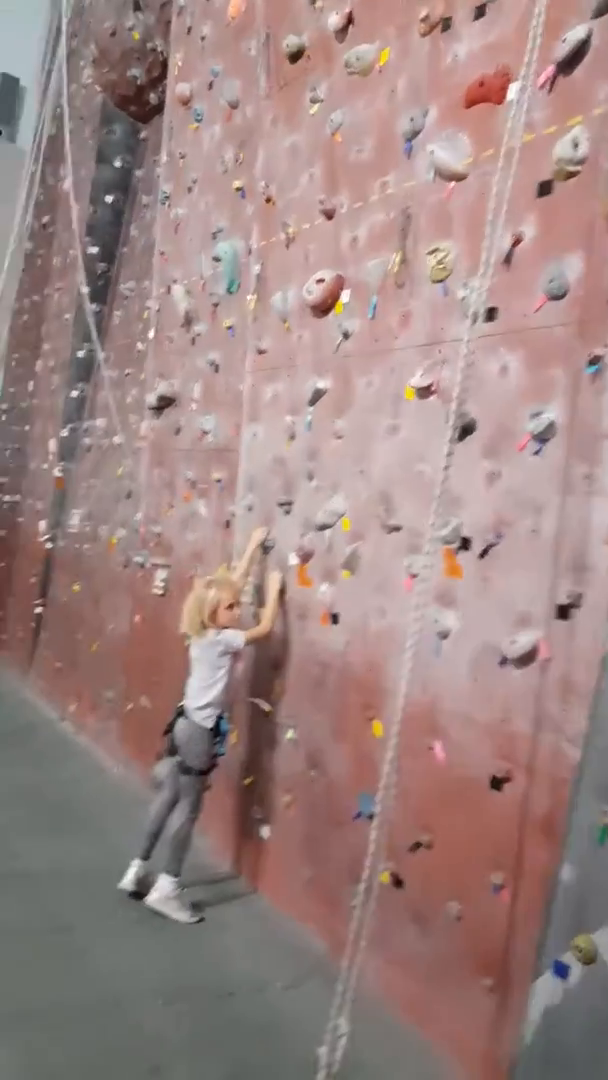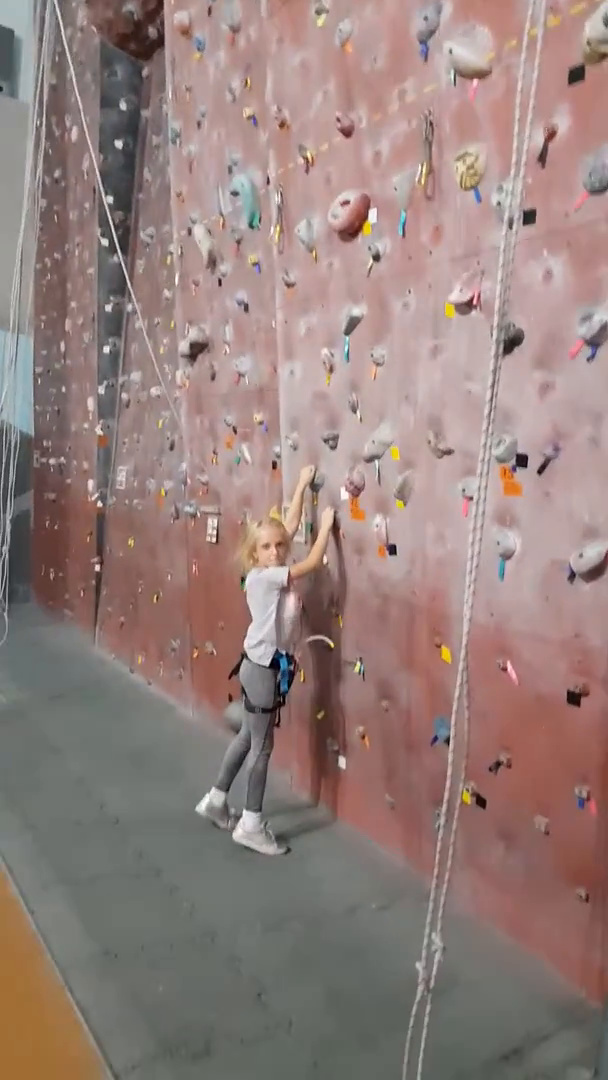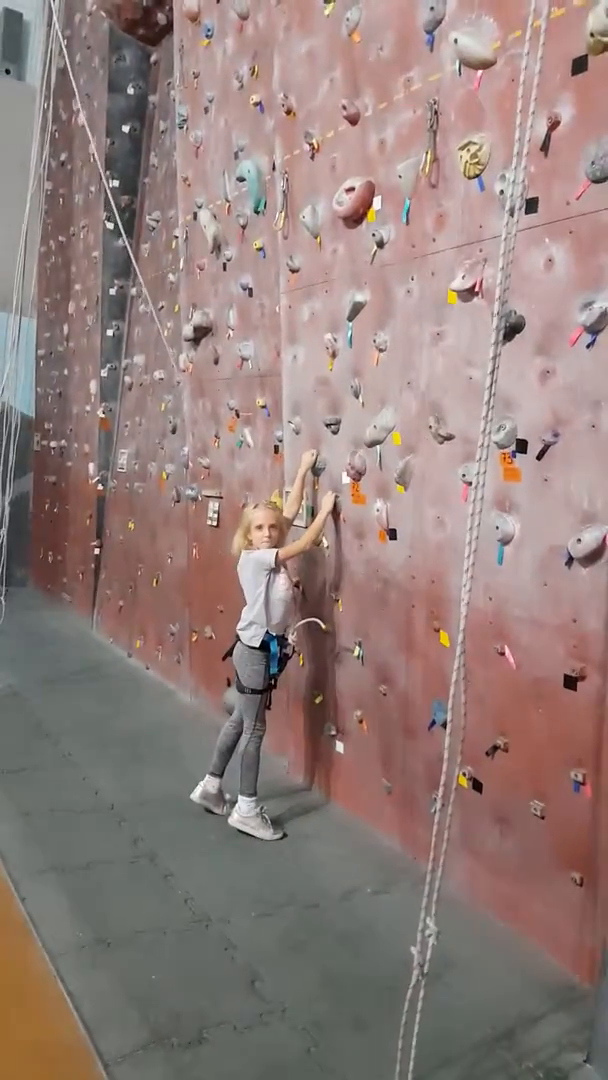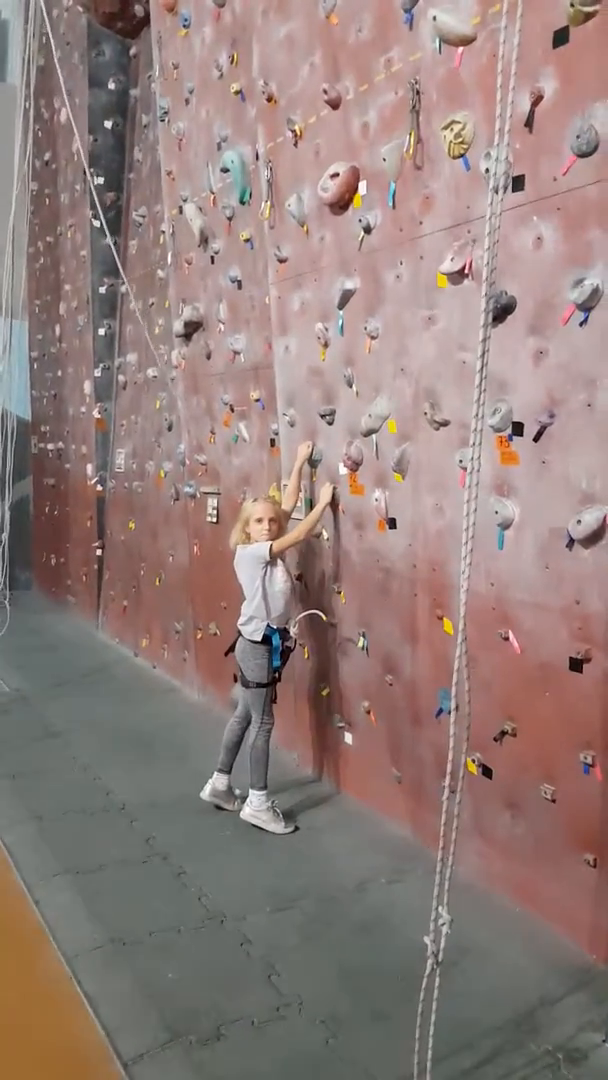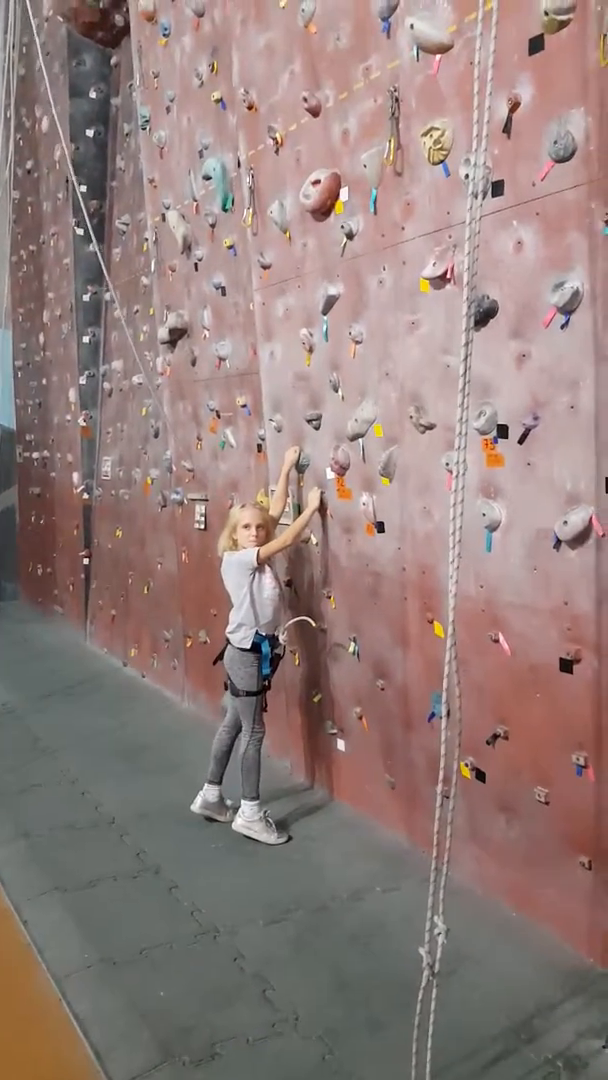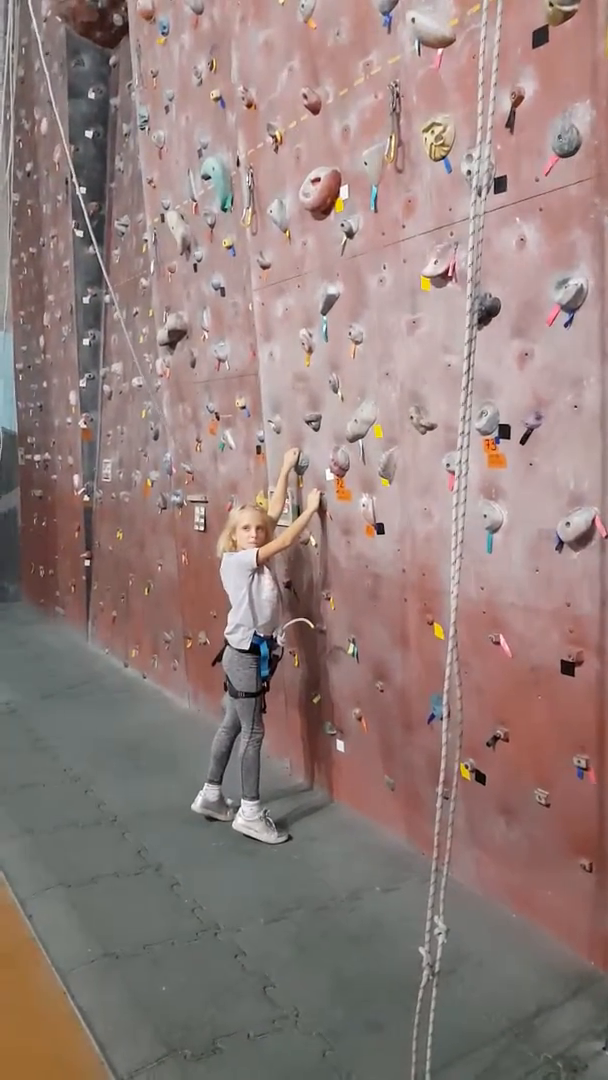
dt=0.3s
person 1, frame 1
left shoulder: (204, 634)
right shoulder: (219, 640)
left elbow: (232, 583)
right elbow: (265, 628)
left wrist: (254, 547)
right wrist: (273, 590)
left hip: (187, 722)
right hip: (200, 729)
left knee: (168, 797)
right knee: (188, 809)
left ankle: (137, 872)
right ankle: (166, 889)
person 1, frame 2
left shoulder: (276, 572)
right shoulder: (260, 578)
left elbow: (290, 525)
right elbow: (312, 563)
left wrist: (302, 486)
right wrist: (326, 526)
left hip: (269, 666)
right hip: (262, 667)
left knee: (248, 736)
right knee: (262, 746)
left ankle: (216, 800)
right ankle: (251, 825)
person 1, frame 3
left shoulder: (272, 556)
right shoulder: (252, 559)
left elbow: (290, 510)
right elbow: (304, 544)
left wrist: (304, 471)
right wrist: (325, 510)
left hip: (267, 648)
right hip: (254, 649)
left knee: (240, 720)
right knee: (254, 729)
left ankle: (210, 787)
right ankle: (247, 810)
person 1, frame 4
left shoulder: (271, 549)
right shoulder: (248, 553)
left elbow: (288, 505)
right elbow: (299, 535)
left wrist: (300, 463)
right wrist: (324, 502)
left hip: (269, 642)
right hip: (256, 644)
left knee: (245, 715)
right knee: (262, 723)
left ankle: (219, 784)
right ankle: (257, 803)
person 1, frame 5
left shoulder: (260, 555)
right shoulder: (235, 559)
left elbow: (275, 512)
right elbow: (287, 539)
left wrist: (287, 467)
right wrist: (312, 507)
left hip: (258, 649)
right hip: (245, 652)
left knee: (234, 724)
right knee: (254, 731)
left ankle: (210, 796)
right ankle: (250, 814)
person 1, frame 6
left shoulder: (258, 556)
right shoulder: (234, 561)
left elbow: (274, 513)
right elbow: (285, 541)
left wrist: (285, 470)
right wrist: (310, 508)
left hip: (256, 650)
right hip: (244, 653)
left knee: (233, 725)
right knee: (253, 732)
left ankle: (211, 796)
right ankle: (250, 813)
